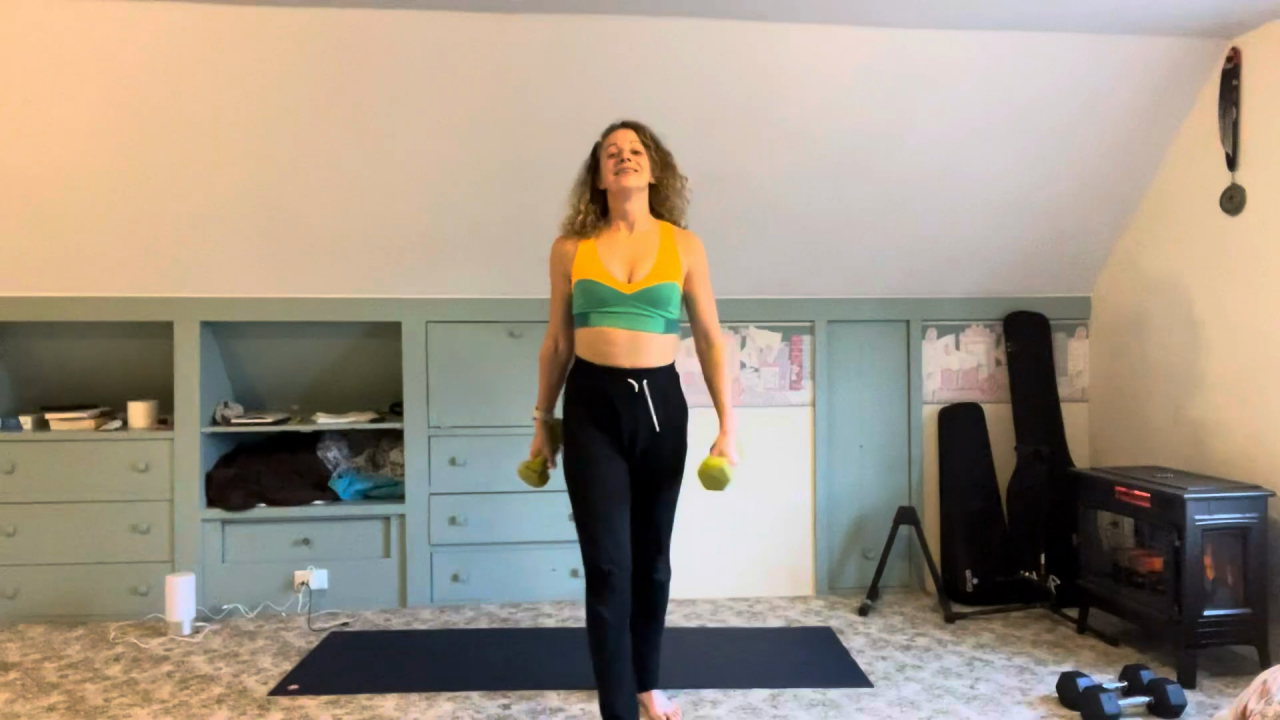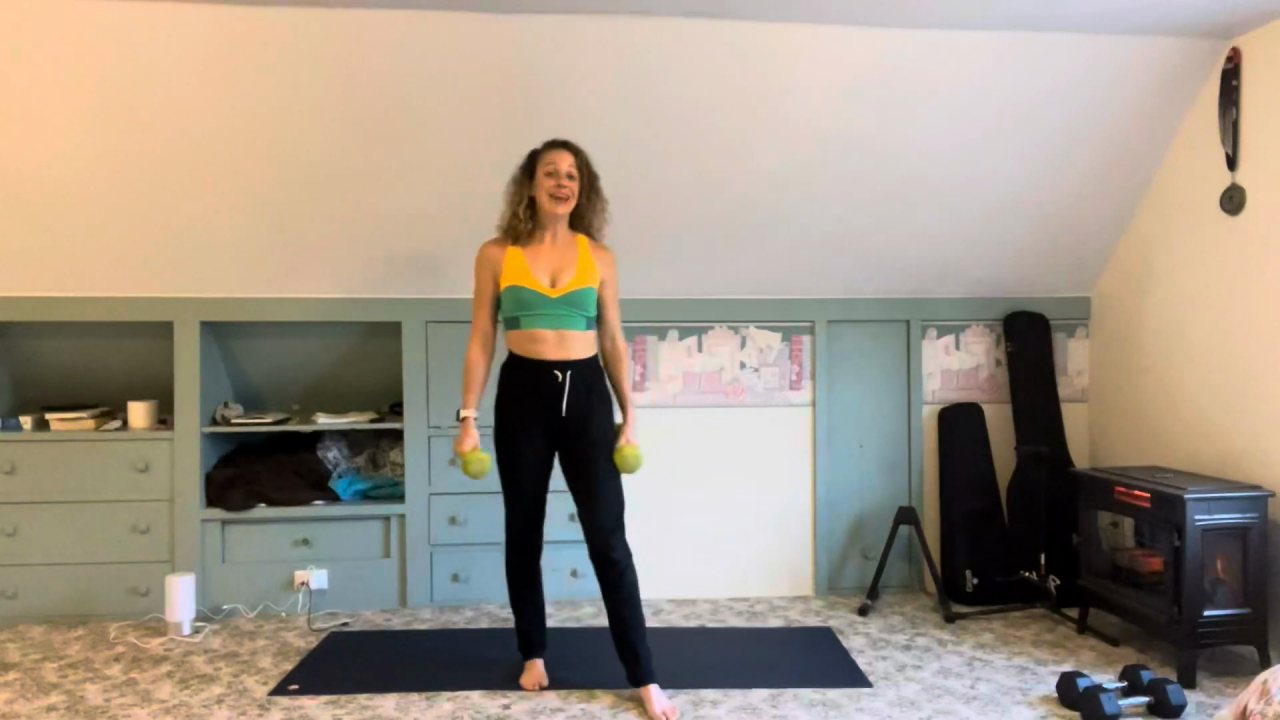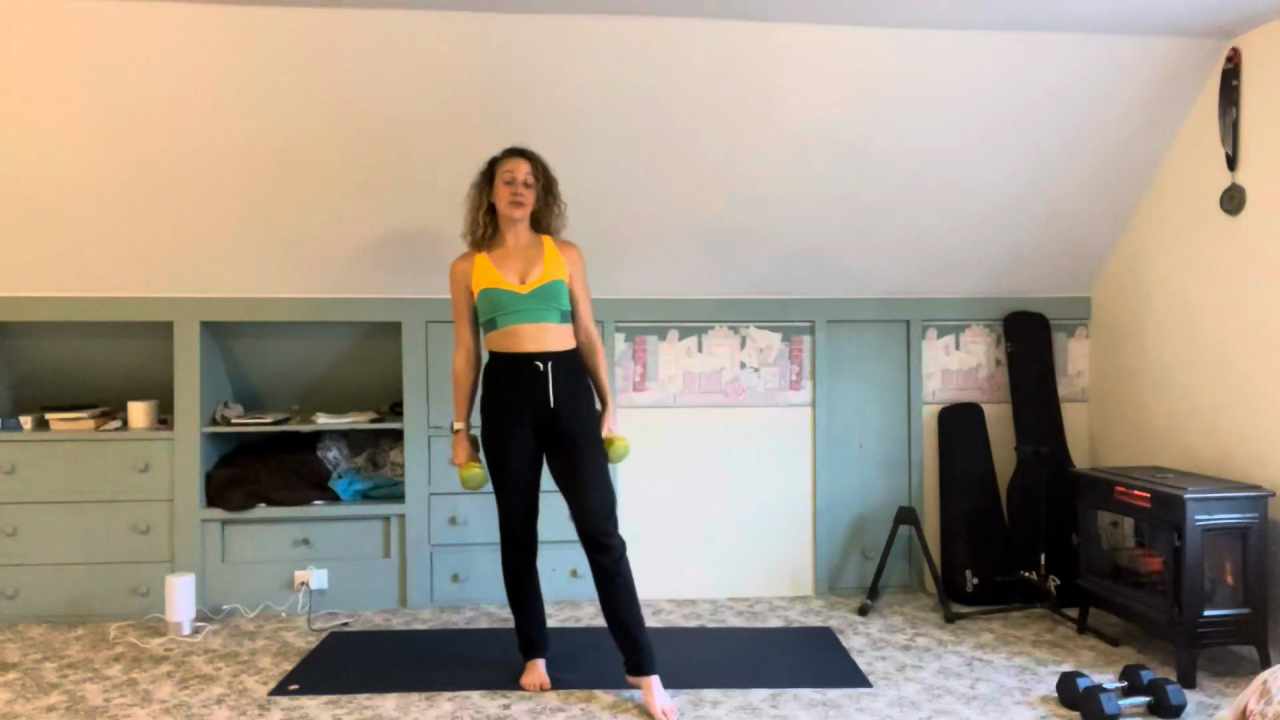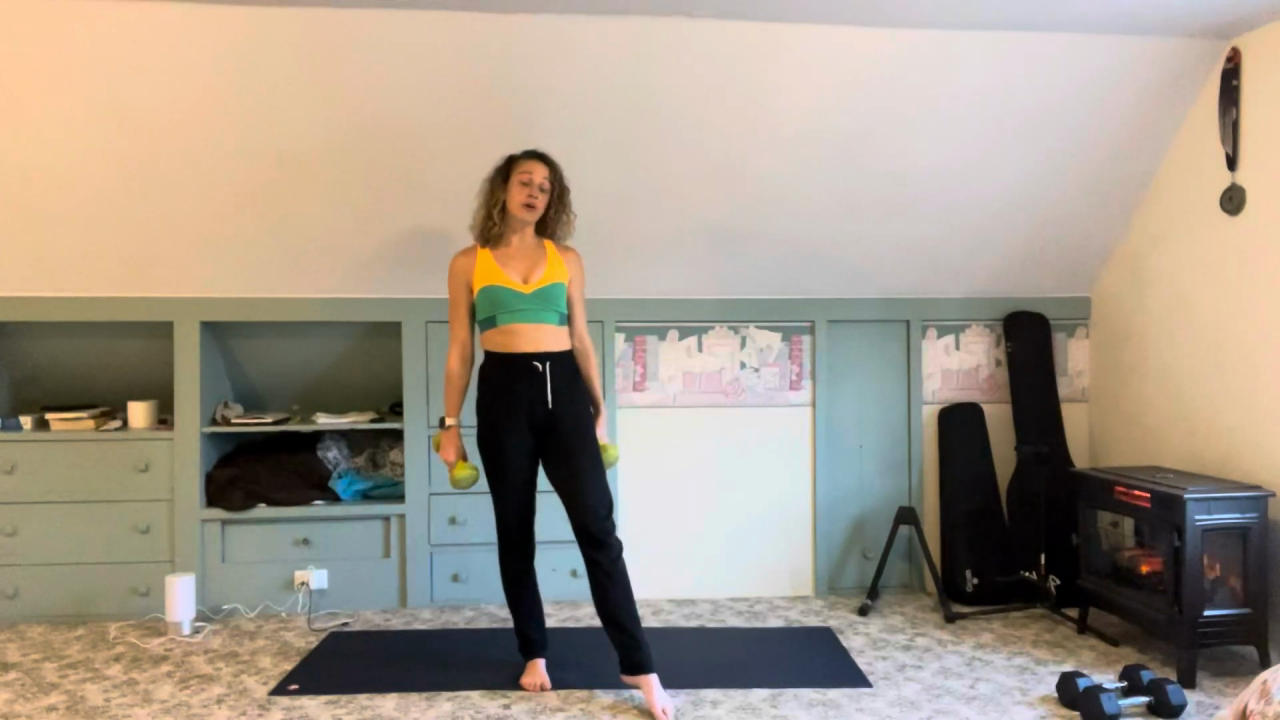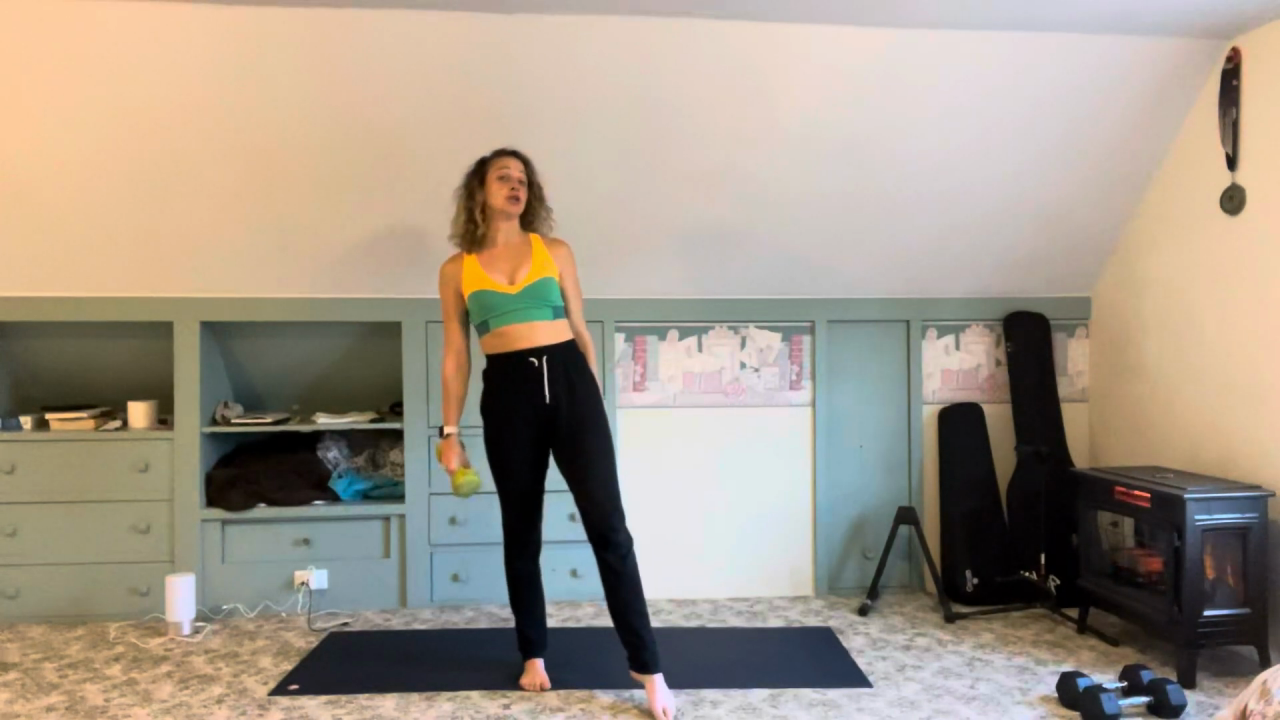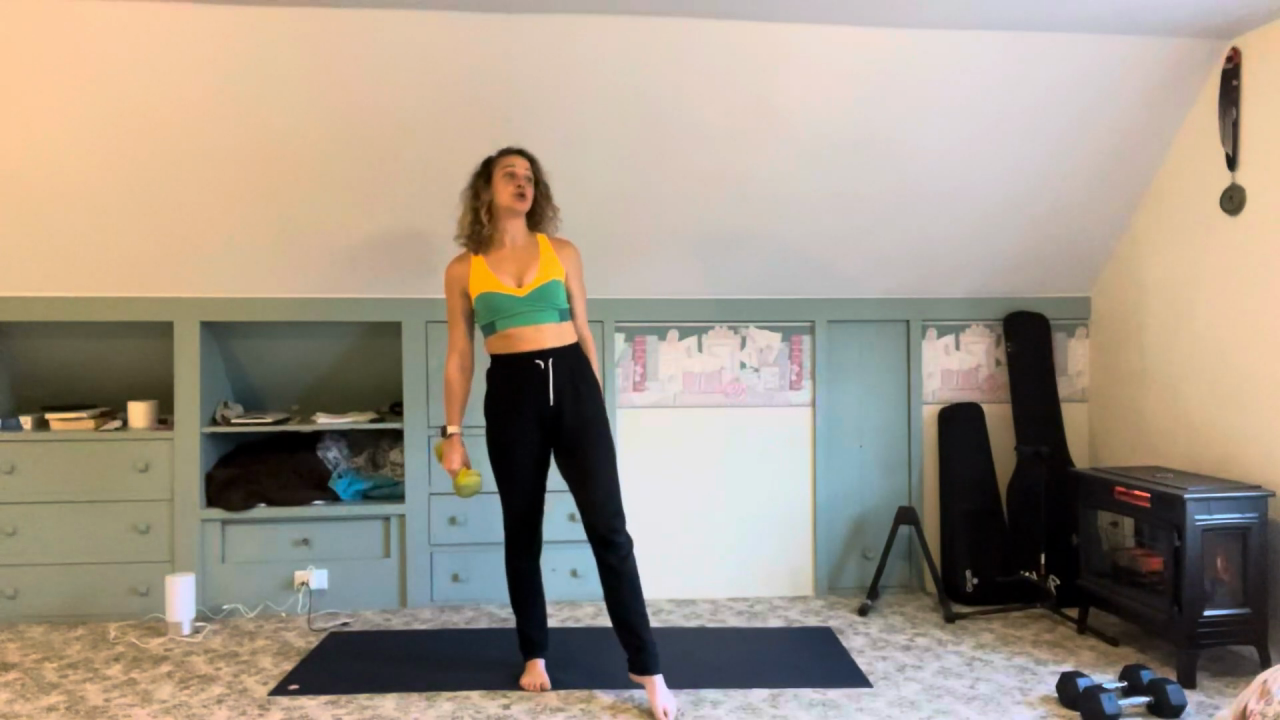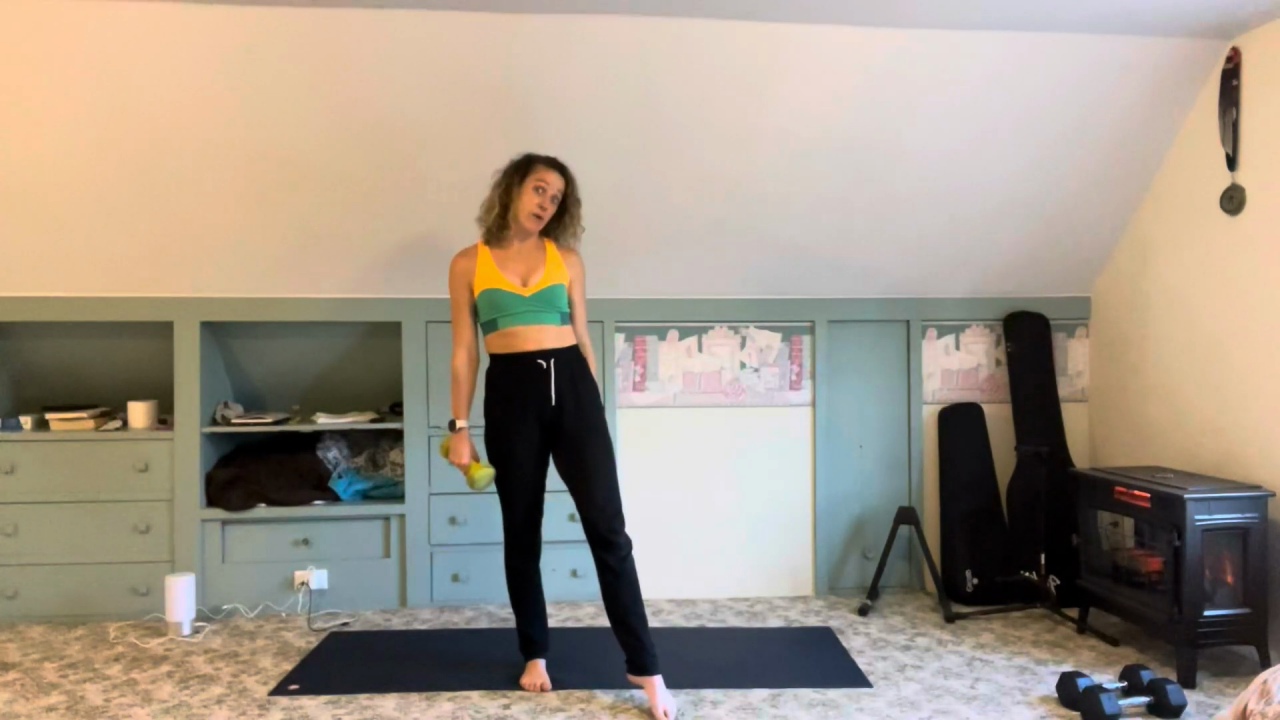
dt=0.7s
person 1, frame 1
left shoulder: (684, 246)
right shoulder: (570, 249)
left elbow: (710, 339)
right elbow: (556, 343)
left wrist: (727, 424)
right wrist: (542, 421)
left hip: (660, 403)
right hip: (591, 407)
left knee: (651, 564)
right knee: (607, 568)
person 1, frame 2
left shoulder: (599, 258)
right shoulder: (496, 255)
left elbow: (613, 341)
right elbow: (481, 341)
left wrist: (628, 414)
right wrist: (467, 416)
left hip: (585, 395)
right hip: (522, 394)
left knee: (608, 537)
right knee: (524, 531)
right ankle: (533, 653)
person 1, frame 3
left shoulder: (566, 254)
right shoulder: (467, 267)
left elbow: (588, 335)
right elbow: (465, 353)
left wrist: (607, 405)
right wrist: (460, 428)
left hip: (567, 388)
right hip: (506, 393)
left knee: (600, 526)
right knee: (518, 530)
left ankle: (642, 668)
right ankle: (534, 654)
person 1, frame 4
left shoulder: (567, 259)
right shoulder: (468, 262)
right elbow: (459, 349)
left wrist: (600, 411)
right wrist: (450, 424)
left hip: (563, 390)
right hip: (504, 392)
left knee: (597, 526)
right knee: (515, 531)
left ankle: (639, 666)
right ankle: (534, 653)
person 1, frame 5
left shoulder: (555, 251)
right shoulder: (456, 269)
left elbow: (580, 331)
right elbow: (455, 356)
left wrist: (596, 400)
right wrist: (450, 432)
left hip: (568, 381)
right hip: (507, 393)
left knee: (608, 525)
right knee: (521, 531)
left ankle: (646, 664)
right ankle: (533, 654)
person 1, frame 6
left shoulder: (563, 253)
right shoulder: (463, 269)
left elbow: (584, 334)
right elbow: (459, 356)
left wrist: (598, 403)
right wrist: (452, 432)
left hip: (572, 385)
right hip: (511, 394)
left knee: (608, 527)
right knee: (522, 531)
left ankle: (646, 666)
right ankle: (535, 654)
person 1, frame 7
left shoulder: (567, 259)
right shoulder: (469, 262)
right elbow: (464, 351)
left wrist: (595, 404)
right wrist: (460, 427)
left hip: (571, 386)
right hip: (510, 393)
left knee: (607, 528)
right knee: (521, 531)
left ankle: (645, 667)
right ankle: (534, 654)
